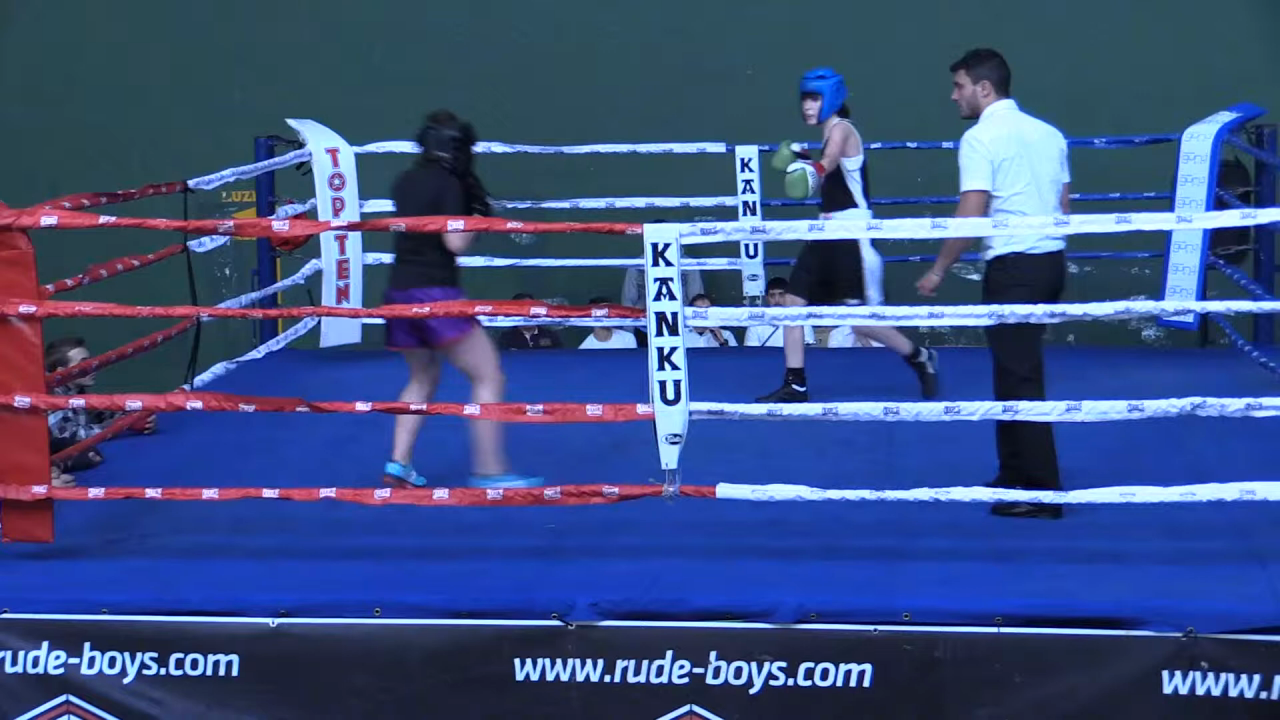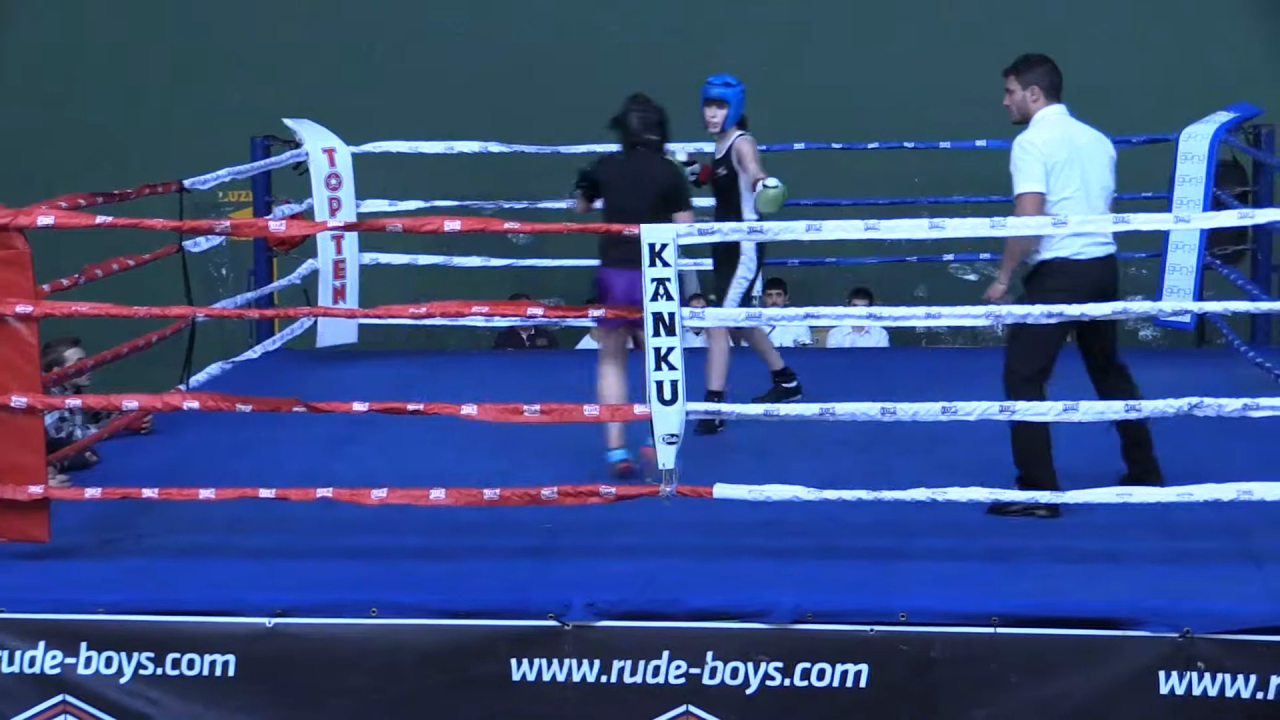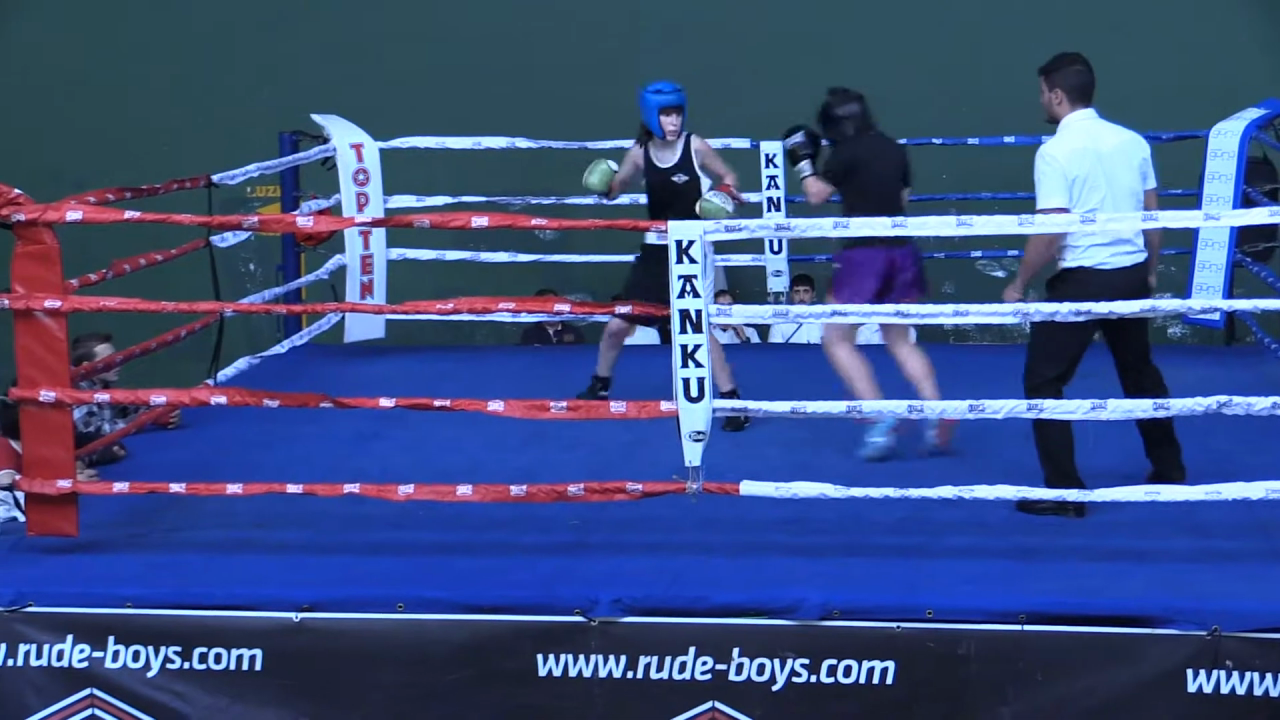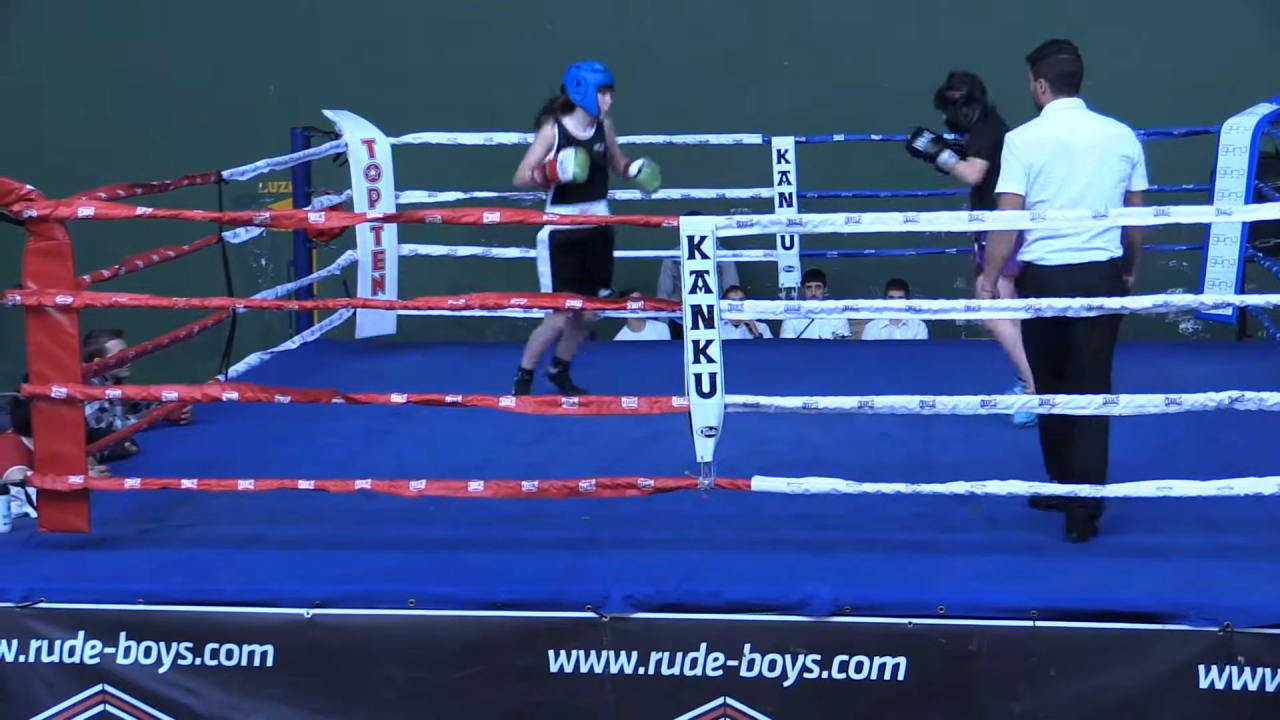
dt=0.5s
person 1, frame 1
left shoulder: (981, 137)
right shoulder: (1049, 133)
left elbow: (971, 216)
right elbow: (1064, 206)
left wrist: (938, 269)
left hip: (1014, 268)
right hip: (1050, 262)
left knee: (1021, 377)
right knee: (1015, 371)
left ankle: (1042, 492)
right ankle: (1016, 472)
person 1, frame 2
left shoulder: (1032, 141)
right shoulder: (1098, 140)
left elbow: (1029, 219)
left wrist: (1003, 277)
left hip: (1058, 274)
right hip: (1103, 268)
left knee: (1022, 377)
right knee: (1109, 370)
left ankle: (1038, 490)
right ankle: (1144, 470)
person 1, frame 3
left shoulder: (1055, 150)
right shoulder: (1133, 141)
left elbow: (1047, 234)
right elbow: (1151, 216)
left wrist: (1018, 285)
right wrist: (1150, 271)
left hip: (1081, 282)
right hip: (1130, 277)
left knee: (1043, 383)
right knee: (1142, 375)
left ankle: (1065, 491)
right ankle: (1169, 471)
person 1, frame 4
left shoulder: (1024, 139)
right shoulder: (1122, 136)
right elbow: (1135, 217)
left wrist: (988, 280)
right wrist: (1129, 271)
left hip: (1045, 278)
right hip: (1101, 277)
left knee: (1051, 390)
right knee: (1093, 394)
left ankle: (1064, 493)
right ankle: (1083, 509)
person 2, frame 1
left shoulder: (405, 181)
right shoulder: (448, 187)
right elbow: (455, 244)
right wrist: (477, 214)
left hip: (399, 292)
right hip: (435, 294)
left knee: (422, 382)
right knee: (489, 377)
left ankle: (399, 464)
right ankle: (489, 473)
person 2, frame 2
left shoulder: (605, 166)
right shoulder: (670, 173)
left elbow: (580, 209)
right elbow: (684, 228)
left wrist: (584, 185)
left hip: (613, 276)
left knee: (612, 363)
left ankle: (616, 450)
right ankle: (656, 446)
person 2, frame 3
left shoulder: (847, 151)
right shoulder: (895, 150)
left elbow: (815, 195)
left wrist: (801, 157)
left hip: (862, 254)
right hip: (901, 251)
left knee: (836, 341)
right knee: (901, 343)
left ankle: (883, 421)
right ankle: (935, 416)
person 2, frame 4
left shoulder: (987, 130)
right shoulder: (987, 128)
left elbow: (972, 175)
right elbow: (975, 171)
left wrist: (936, 151)
right wrist: (946, 153)
left knee: (995, 316)
left ankle: (1036, 391)
right ankle: (1026, 381)
person 3, frame 1
left shoulder: (841, 129)
right shoulder: (829, 133)
left elbow: (828, 164)
left wrist: (810, 173)
right wrist: (798, 165)
left hip: (853, 233)
right knee: (793, 301)
left ankle: (920, 359)
right ankle: (794, 384)
person 3, frame 2
left shoulder: (742, 143)
right shoulder: (720, 143)
left elbow: (754, 175)
left wrist: (766, 186)
right wrist: (695, 173)
left hip: (743, 243)
right hip: (725, 240)
left knee: (718, 322)
right knee: (741, 322)
left ankle: (713, 406)
right ankle: (787, 382)
person 3, frame 3
left shoulder: (694, 145)
right shoulder: (640, 151)
left elbow: (729, 177)
right elbow: (615, 189)
left wrist: (725, 197)
right wrist: (604, 184)
right hip: (655, 248)
right knee: (616, 325)
left ankle: (731, 402)
right ankle: (597, 387)
person 3, frame 4
left shoulder: (604, 125)
right shoulder: (551, 129)
left elbow: (617, 162)
right elbow: (520, 179)
left wrist: (636, 170)
right wrist: (552, 172)
left hip: (597, 225)
right hip: (561, 228)
left knee: (589, 312)
right knee: (560, 316)
left ankle: (560, 369)
right ankle: (524, 377)
